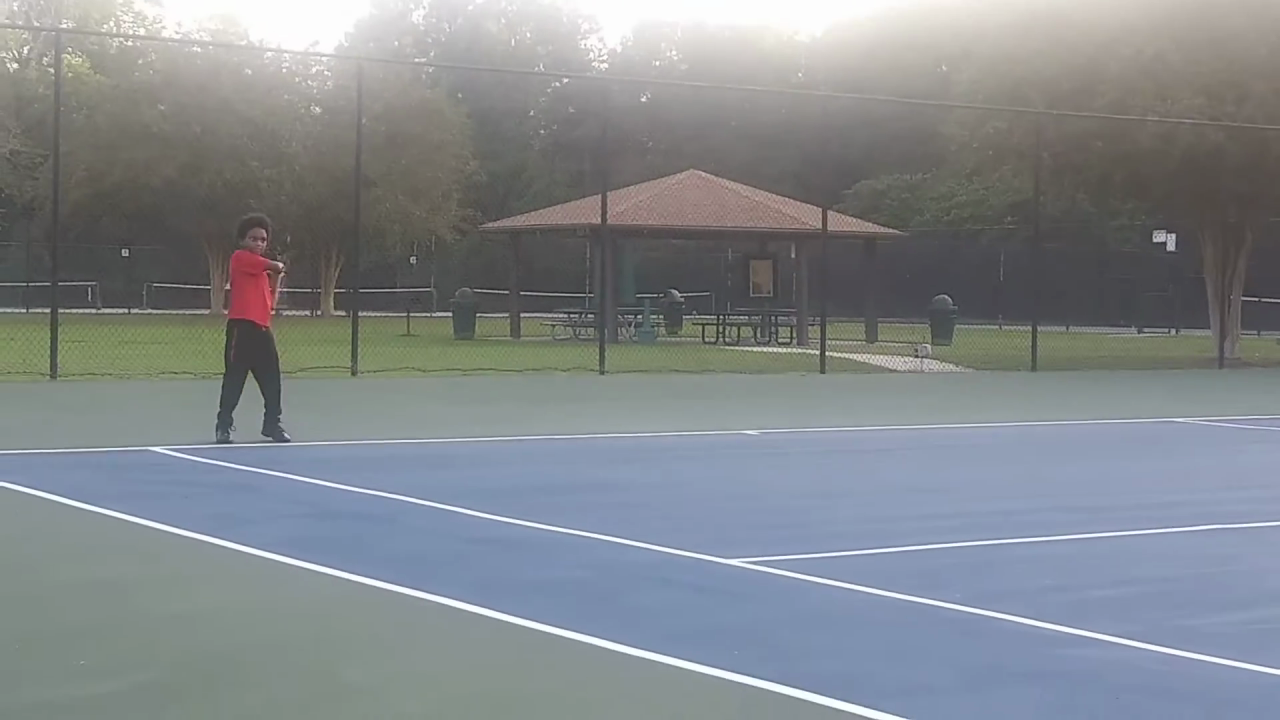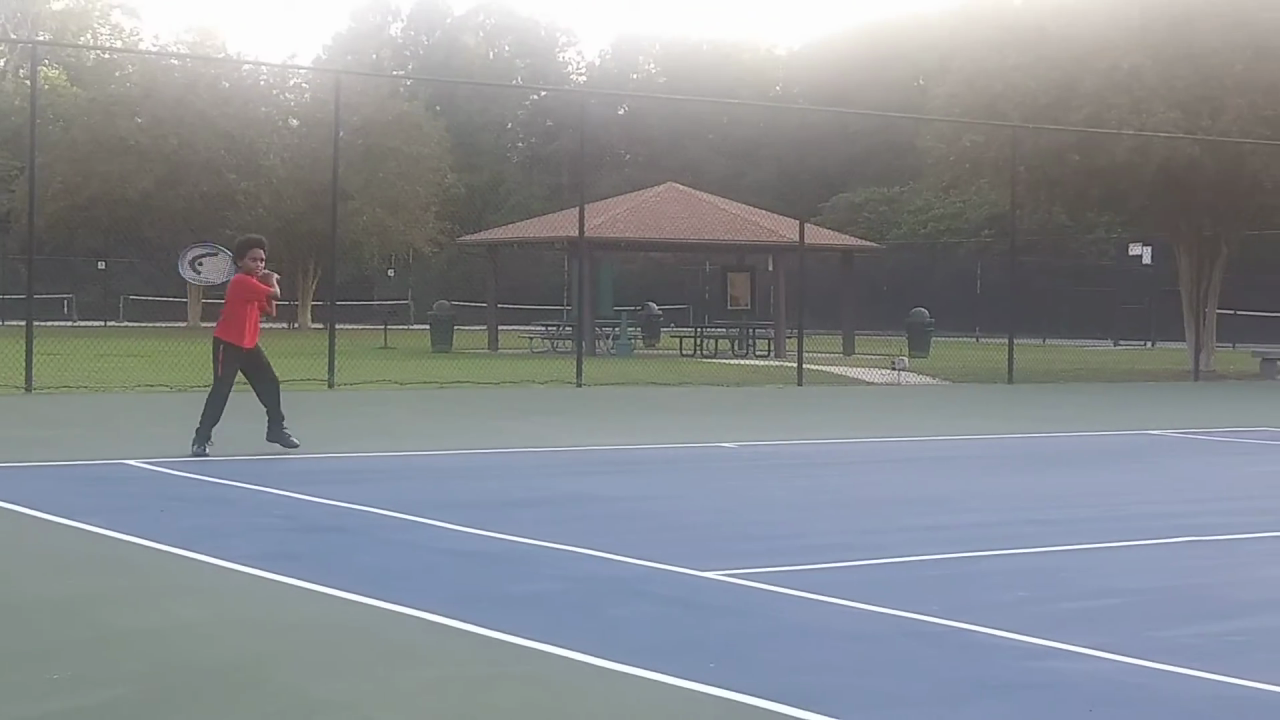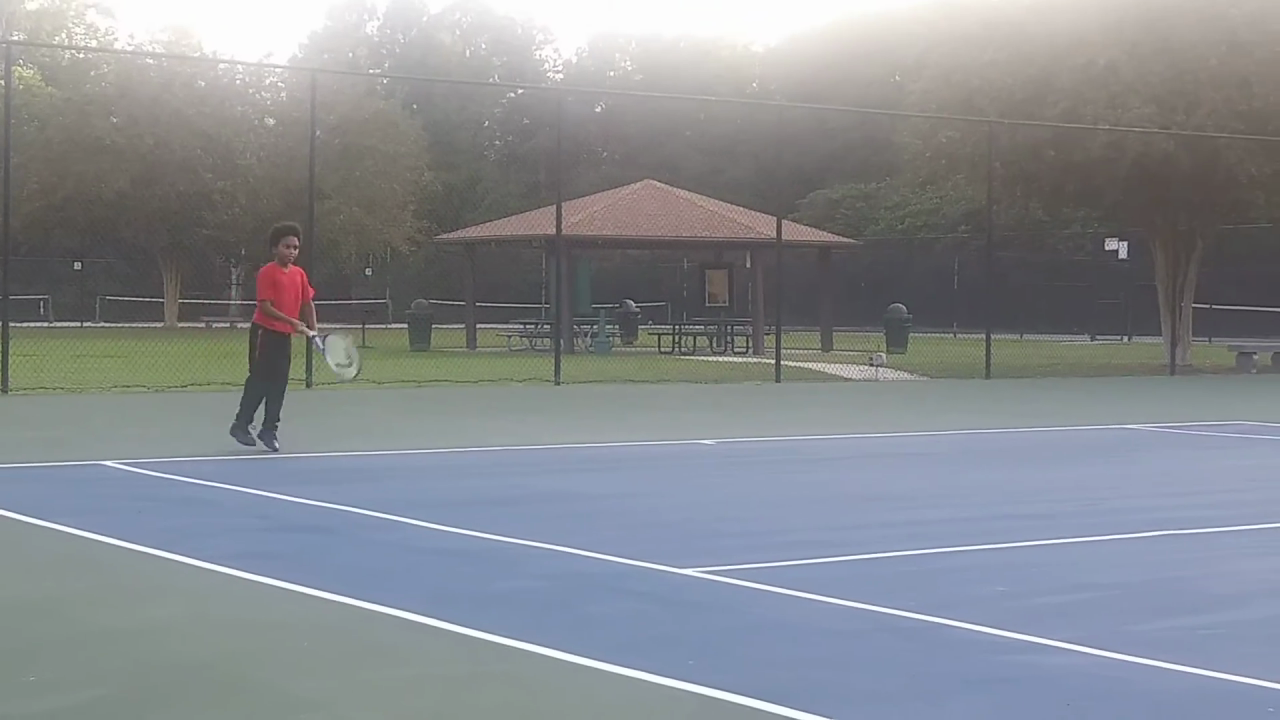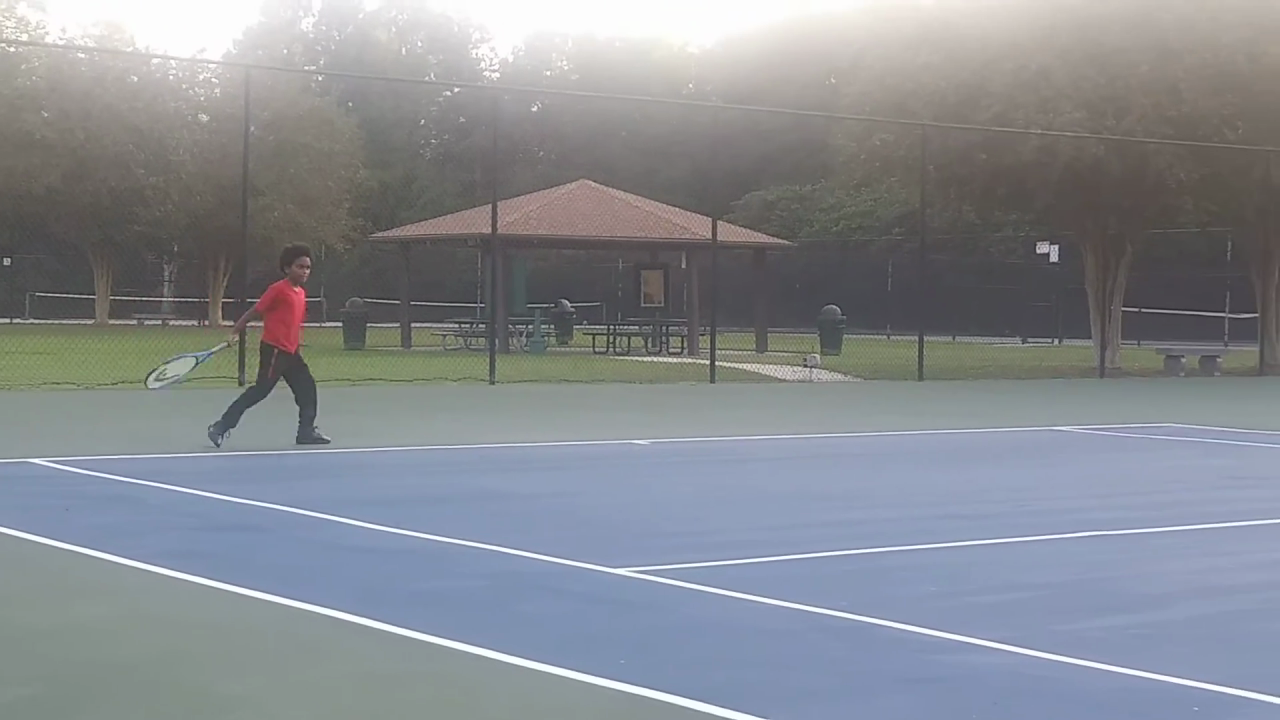
dt=0.4s
person 1, frame 1
left shoulder: (264, 272)
right shoulder: (239, 258)
left elbow: (271, 303)
right elbow: (276, 266)
left wrist: (275, 278)
right wrist: (279, 268)
left hip: (262, 329)
right hip: (241, 326)
left knee: (272, 378)
right knee: (234, 378)
left ankle: (272, 424)
right ankle: (224, 426)
person 1, frame 2
left shoulder: (253, 284)
right shoulder: (241, 282)
left elbow: (270, 311)
right elbow: (276, 294)
left wrist: (267, 281)
right wrist: (272, 281)
left hip: (250, 346)
right hip: (228, 345)
left knee: (271, 385)
right knee: (220, 391)
left ankle: (276, 429)
right ankle: (202, 438)
person 1, frame 3
left shoulder: (299, 273)
right shoulder: (266, 272)
left elbow: (307, 303)
right elbow: (265, 306)
left wrist: (312, 327)
right wrist: (291, 321)
left hip: (285, 335)
right hip: (264, 332)
left knee: (278, 384)
right knee: (258, 380)
left ankle: (269, 429)
right ankle: (241, 425)
person 1, frame 4
left shoulder: (301, 293)
right shoulder: (278, 290)
right elbow: (255, 311)
right wrist: (235, 332)
left hip: (290, 351)
right hip: (274, 349)
left knee: (306, 386)
right knee: (261, 390)
left ankle: (306, 431)
right ankle: (222, 427)
